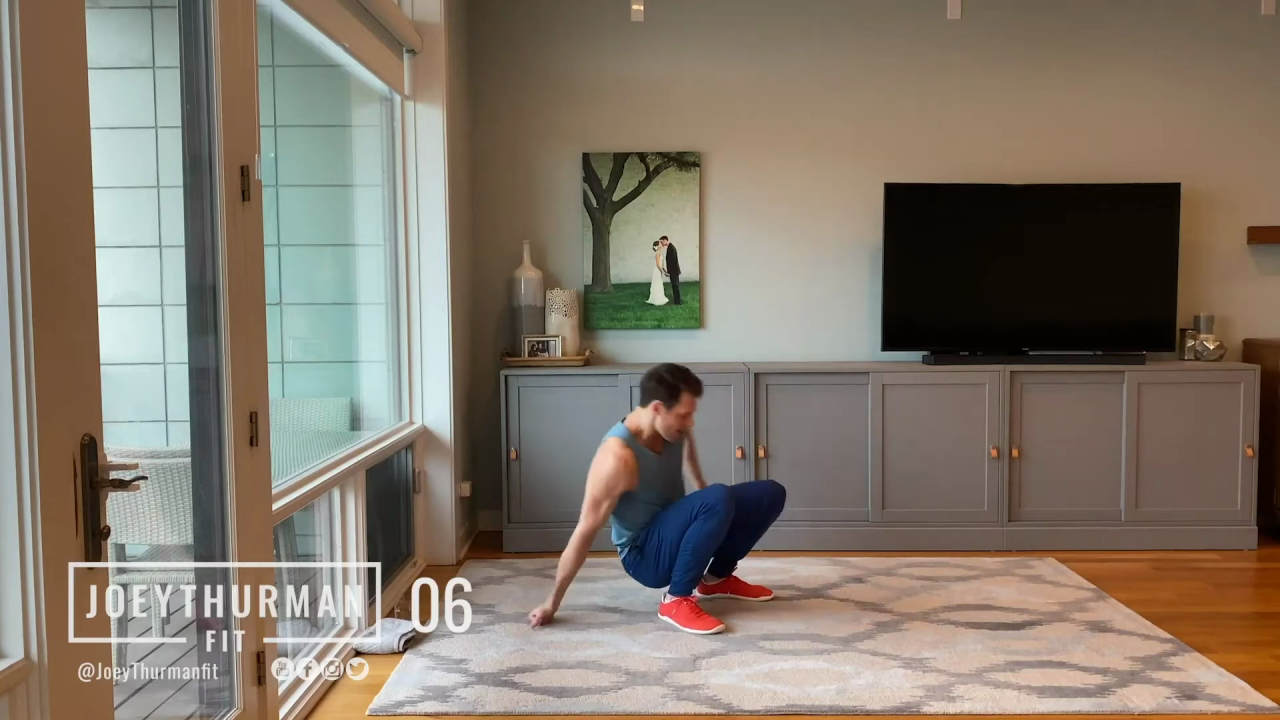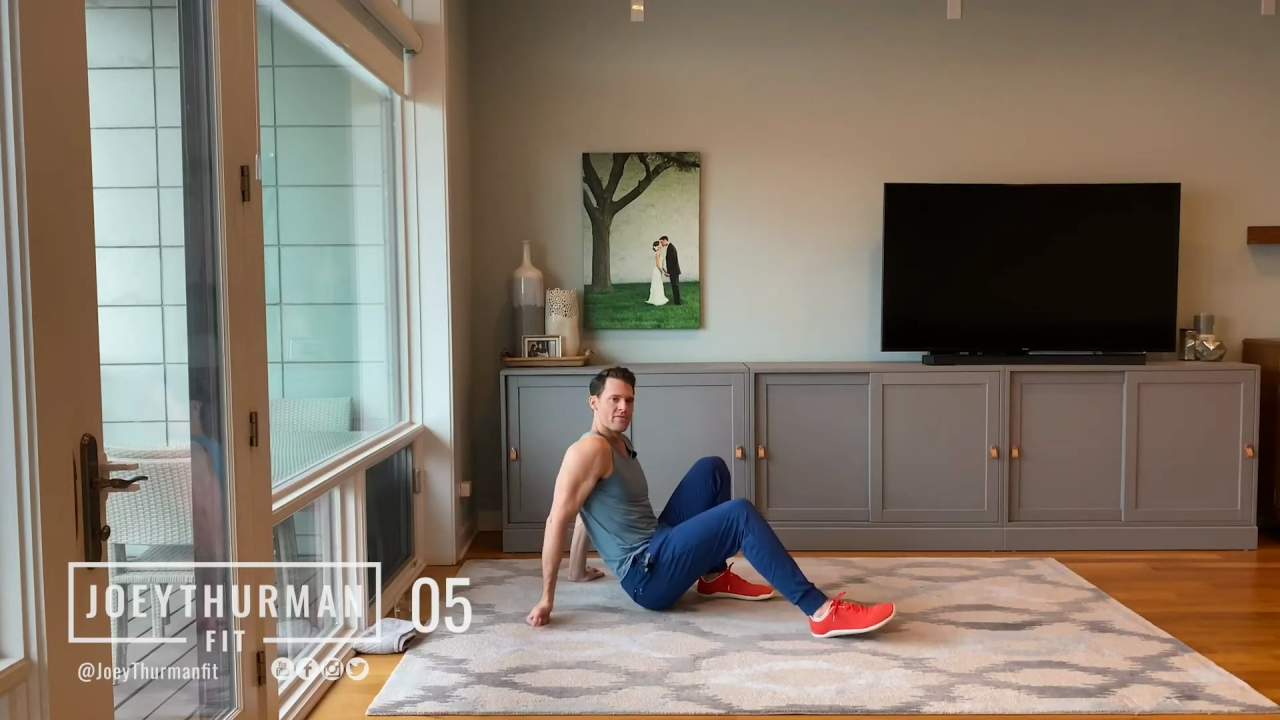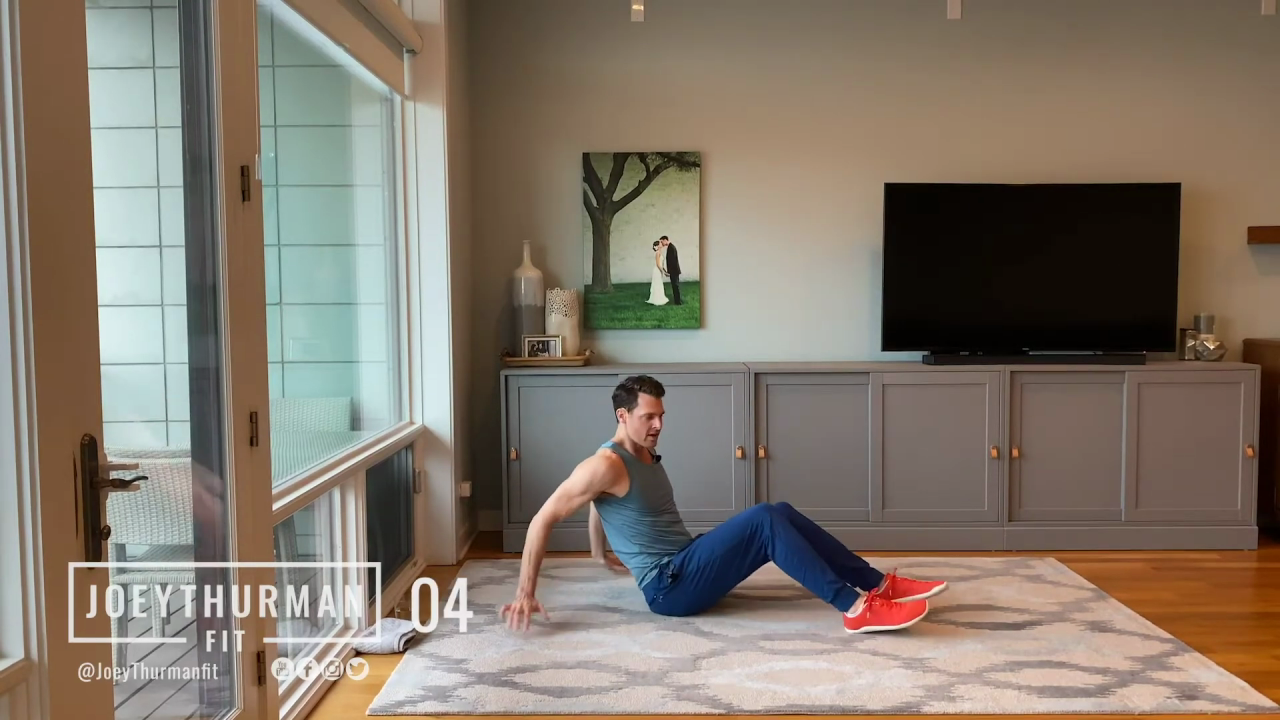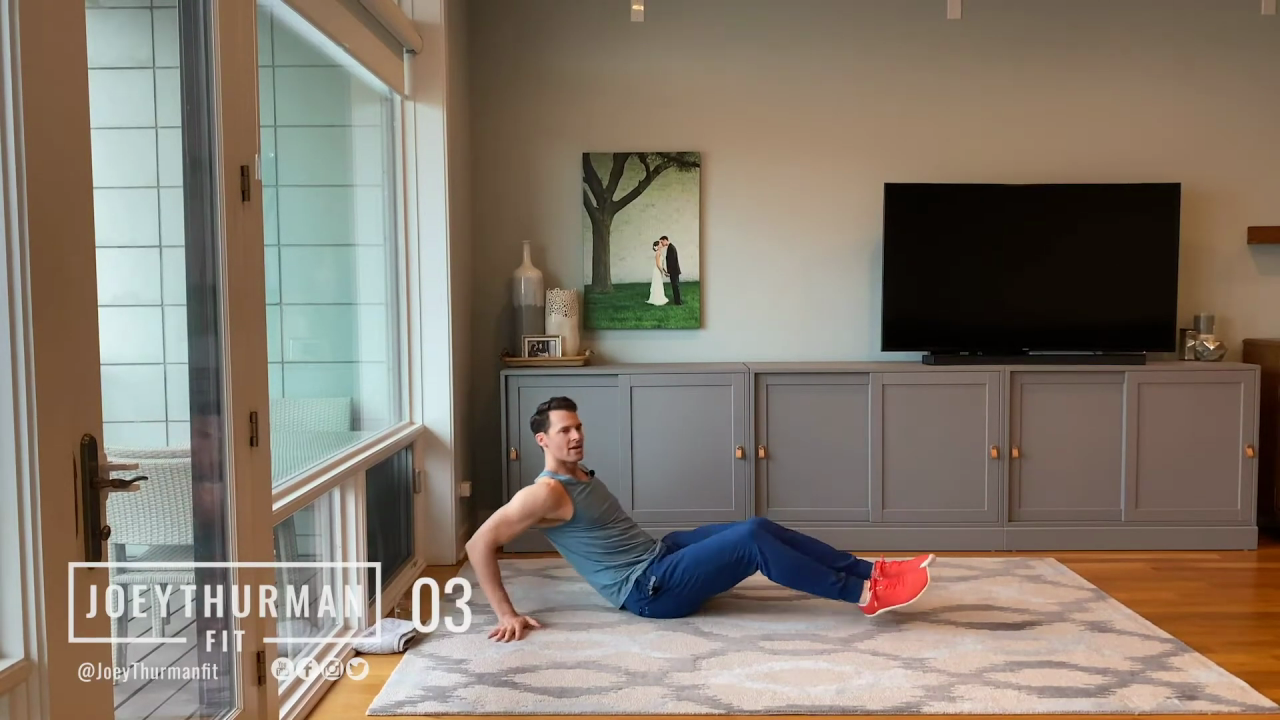
dt=1s
person 1, frame 1
left shoulder: (668, 423)
right shoulder: (618, 456)
right elbow: (584, 531)
left wrist: (700, 484)
right wrist: (551, 604)
left hip: (678, 531)
right hip: (644, 555)
left knee: (772, 494)
right knee: (719, 499)
left ankle: (716, 578)
right ankle: (676, 598)
person 1, frame 2
left shoulder: (621, 444)
right shoulder: (589, 450)
left elbow: (588, 513)
right elbow: (558, 519)
left wrist: (578, 570)
right wrist: (547, 598)
left hip: (658, 547)
right hip: (647, 576)
left knee: (712, 469)
right knee: (741, 514)
left ankle: (714, 577)
right ankle: (822, 612)
person 1, frame 3
left shoulder: (645, 454)
right shoulder: (606, 465)
right elbow: (543, 519)
left wrist: (603, 555)
right wrist: (525, 592)
left hip: (686, 560)
right hip: (669, 587)
left knee: (782, 513)
right knee: (764, 519)
left ankle: (881, 585)
right ankle: (856, 608)
person 1, frame 4
left shoulder: (579, 474)
right shoulder: (543, 494)
right elbow: (478, 545)
right wrist: (506, 613)
left hip: (662, 553)
right hip: (650, 591)
left knee: (759, 527)
right knee: (751, 540)
left ankle: (871, 571)
right ankle: (865, 594)
